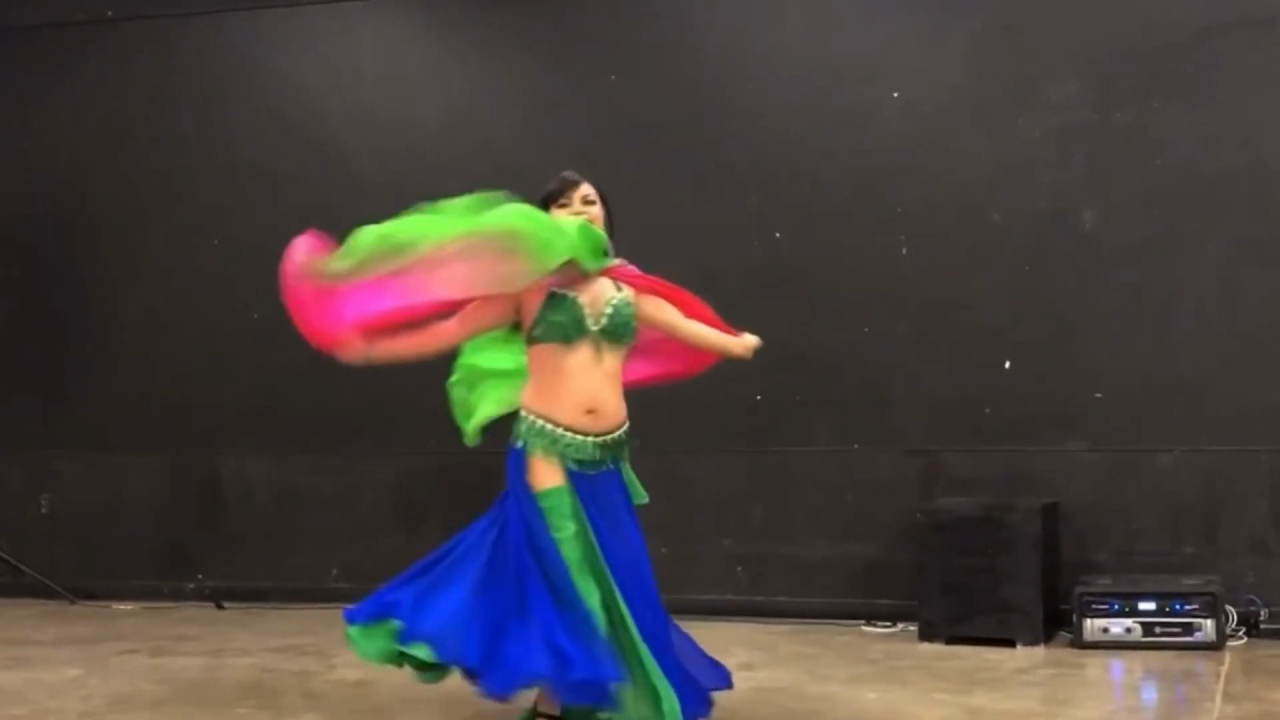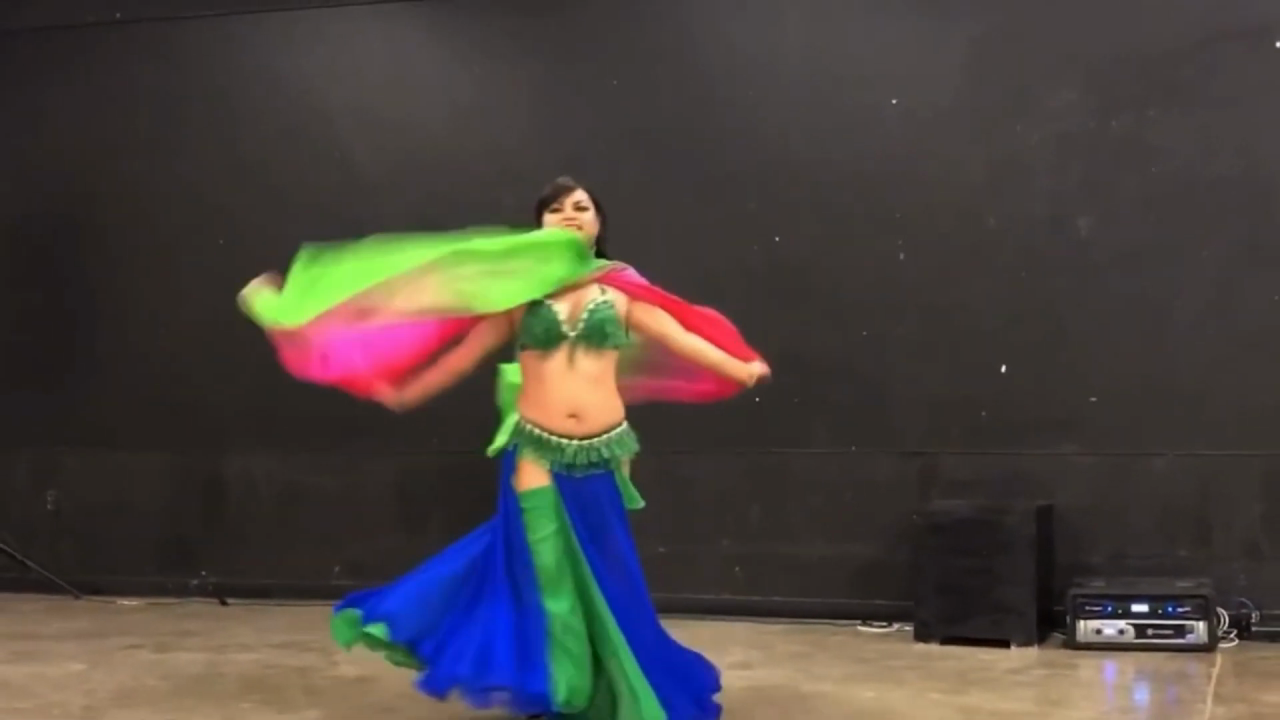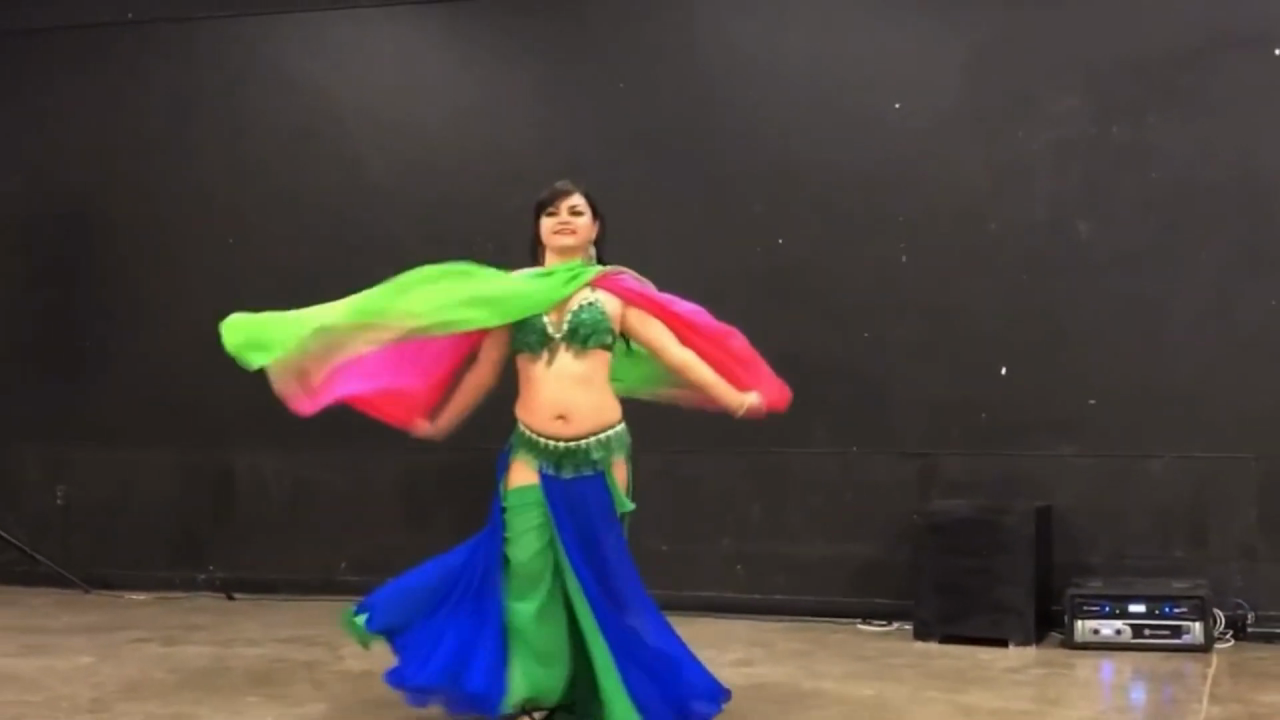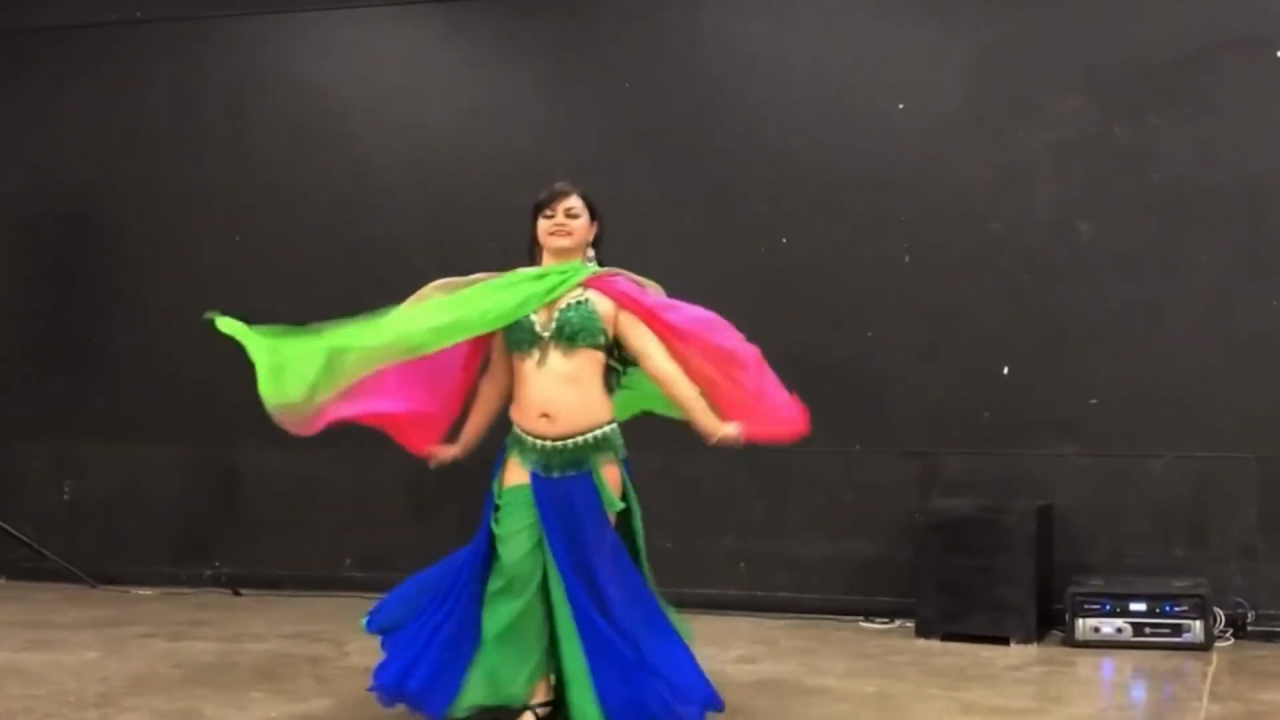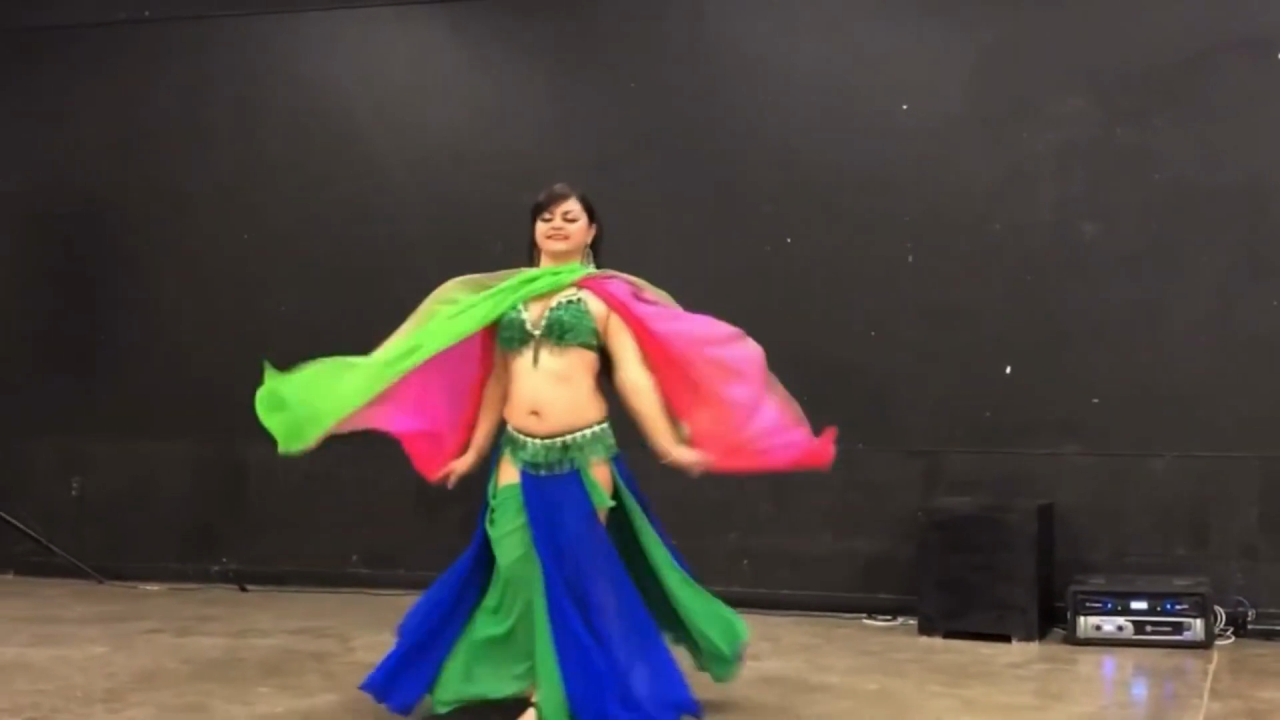
dt=0.1s
person 1, frame 1
left shoulder: (624, 285)
right shoulder: (531, 282)
left elbow: (685, 326)
right elbow: (463, 328)
left wrist: (734, 345)
right wrist: (382, 347)
left hip: (607, 453)
right hip: (545, 447)
left knee: (613, 574)
right knee: (561, 573)
person 1, frame 2
left shoulder: (619, 290)
right shoulder: (518, 291)
left elbow: (679, 336)
right elbow: (469, 352)
left wrist: (740, 369)
right wrist: (408, 390)
left hip: (604, 455)
right hip: (537, 452)
left knee: (604, 579)
right knee: (540, 574)
person 1, frame 3
left shoulder: (616, 293)
right shoulder: (515, 293)
left elbow: (669, 349)
right elbow: (486, 370)
left wrist: (735, 399)
right wrist: (439, 423)
left hip: (601, 453)
right hip: (531, 454)
left knee: (601, 575)
right knee: (527, 570)
person 1, frame 4
left shoulder: (610, 293)
right shoulder: (509, 294)
left elbow: (657, 361)
right elbow: (495, 380)
left wrist: (711, 421)
right wrist: (460, 443)
left hip: (594, 453)
right hip: (526, 455)
left knee: (592, 575)
right knee: (517, 569)
person 1, frame 5
left shoulder: (604, 295)
right shoulder: (502, 294)
left elbow: (633, 372)
right elbow: (496, 377)
left wrist: (670, 442)
right wrist: (472, 449)
left hip: (580, 451)
right hip: (518, 454)
left knee: (584, 573)
right knee: (515, 570)
